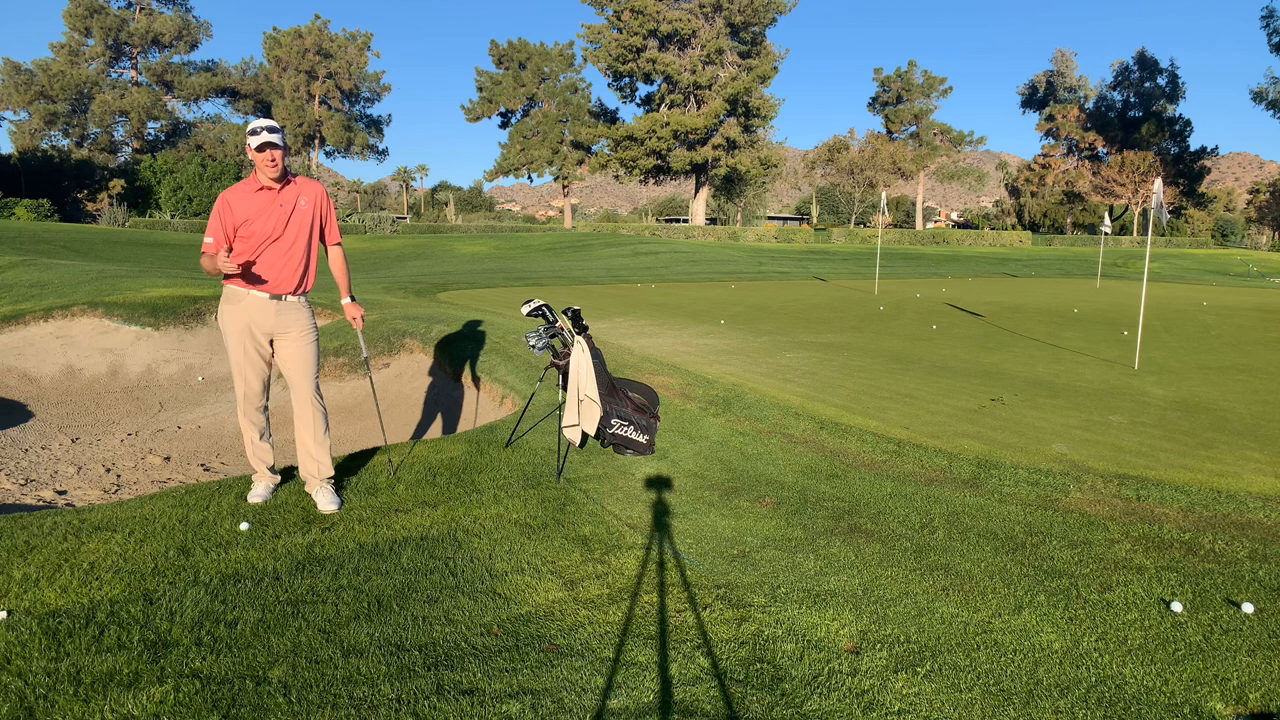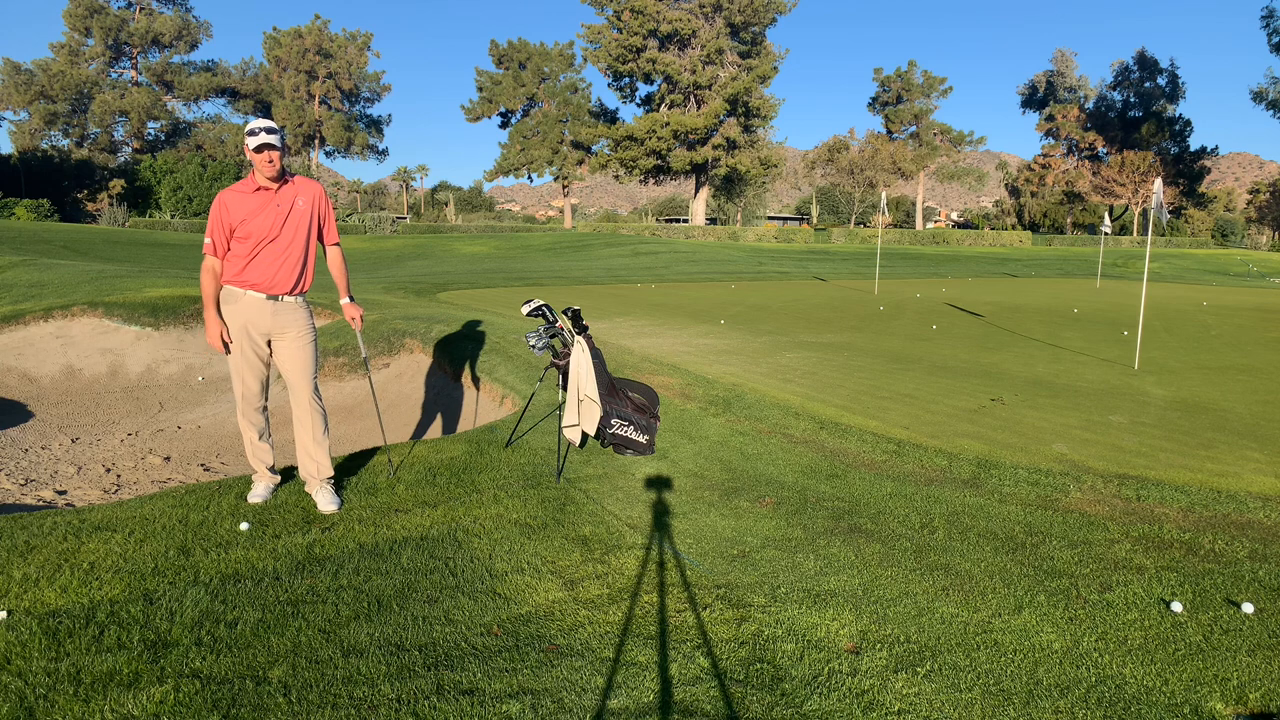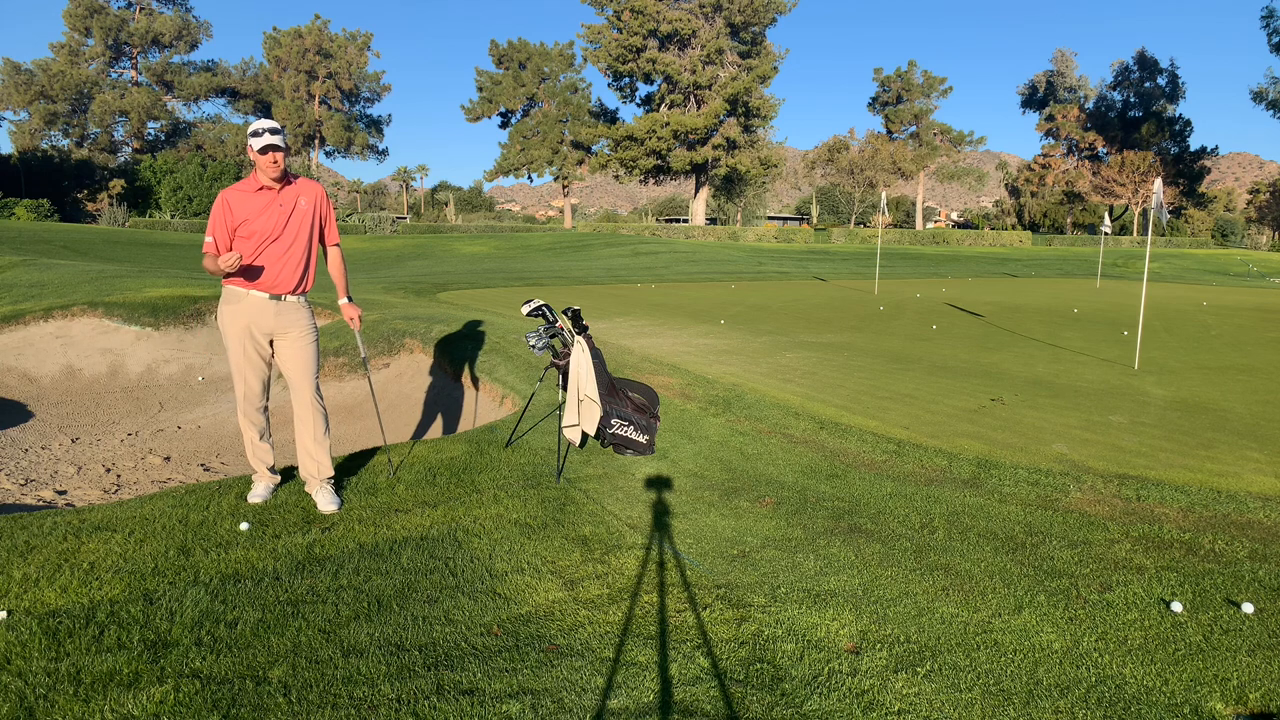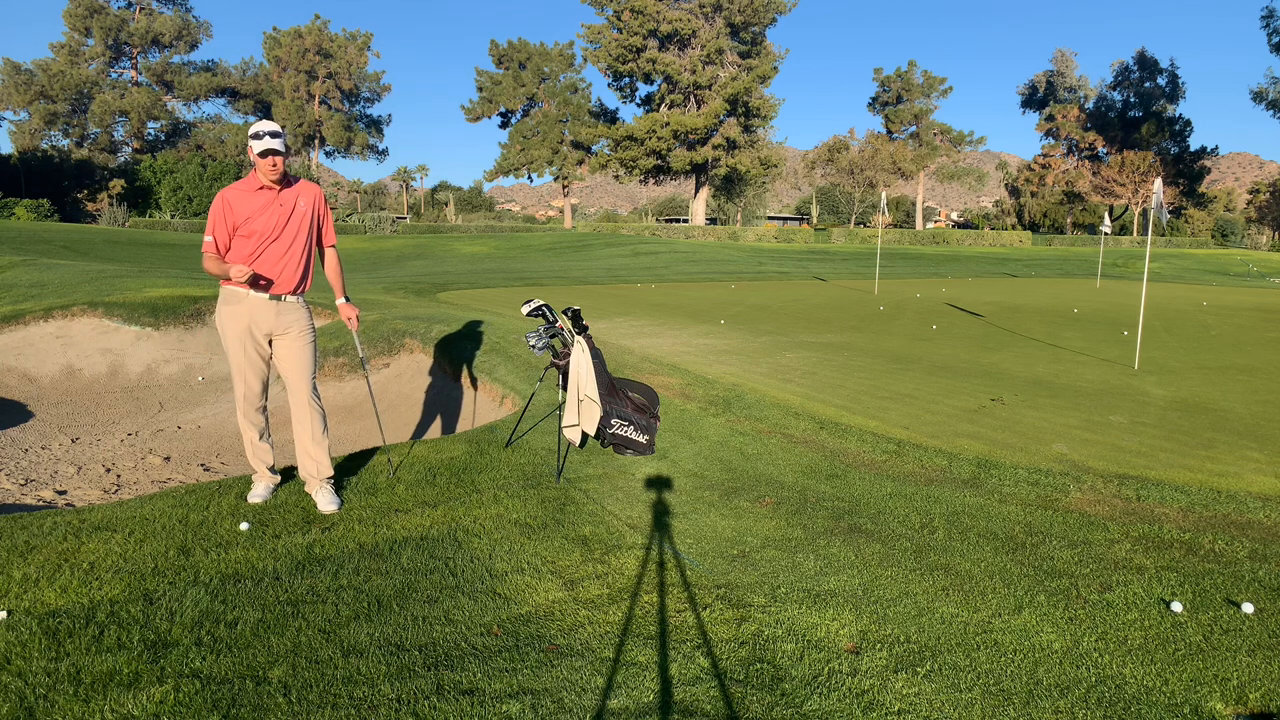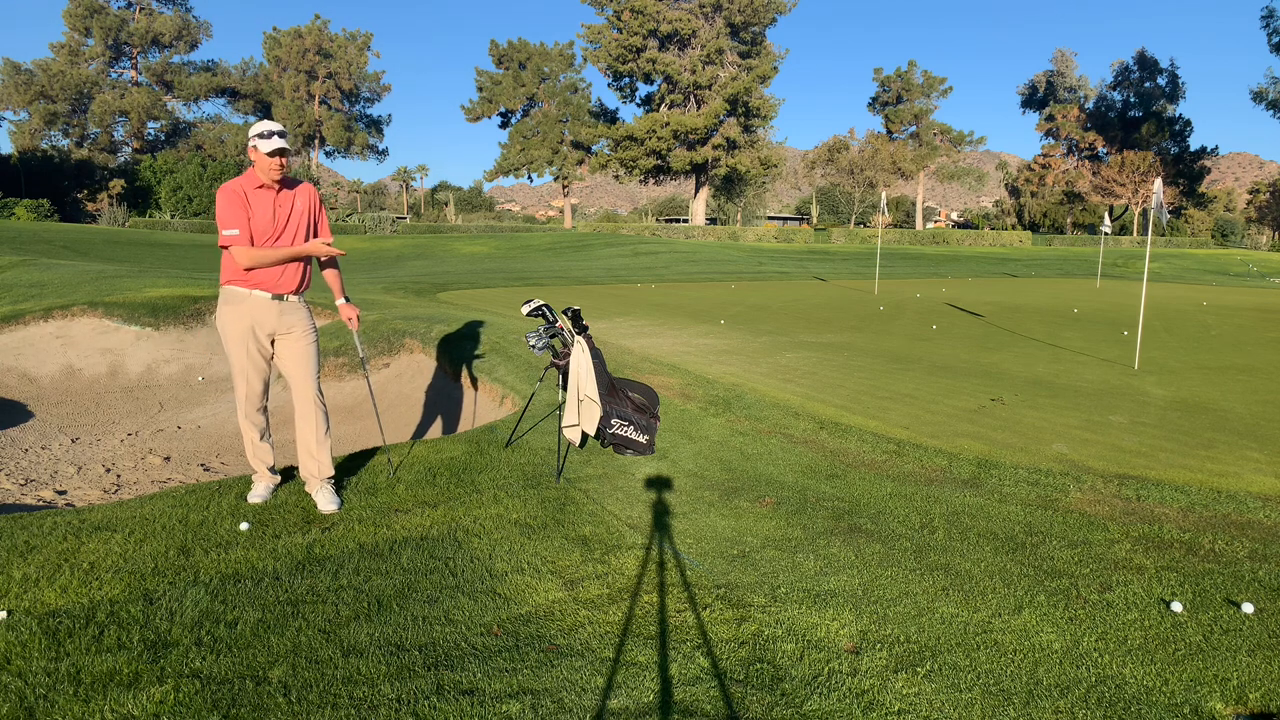
dt=1s
person 1, frame 1
left shoulder: (314, 192)
right shoulder: (230, 199)
left elbow: (333, 247)
right elbow: (208, 257)
left wrist: (347, 299)
right wrist: (221, 265)
left hip: (294, 308)
right hip: (245, 307)
left knee: (307, 392)
right knee: (251, 397)
left ankle: (319, 480)
right ankle: (263, 474)
person 1, frame 2
left shoulder: (312, 192)
right shoulder: (227, 199)
left elbow: (331, 247)
right elbow: (212, 262)
left wrist: (346, 299)
right wrist: (210, 317)
left hip: (292, 309)
right hip: (241, 308)
left knee: (306, 394)
right knee: (250, 398)
left ankle: (319, 480)
right ankle: (264, 475)
person 1, frame 3
left shoulder: (313, 193)
right shoulder: (230, 198)
left elbow: (331, 247)
right elbow: (209, 258)
left wrist: (344, 299)
right wrist: (222, 264)
left hip: (294, 308)
right hip: (243, 307)
left knee: (308, 393)
right knee: (250, 397)
left ankle: (319, 480)
right ankle: (263, 475)
person 1, frame 4
left shoulder: (311, 194)
right shoulder: (229, 198)
left elbow: (327, 249)
right elbow: (210, 258)
left wrist: (341, 300)
right wrist: (230, 271)
left hip: (292, 309)
right hip: (242, 307)
left knee: (305, 392)
right knee: (250, 397)
left ankle: (319, 480)
right ankle: (264, 474)
person 1, frame 5
left shoulder: (306, 194)
right shoulder: (232, 193)
left elbow: (325, 251)
right elbow: (244, 257)
left wrist: (341, 300)
right wrist: (304, 249)
left hip: (293, 307)
right hip: (244, 307)
left knee: (308, 392)
right knee: (251, 397)
left ankle: (319, 480)
right ankle: (264, 474)
